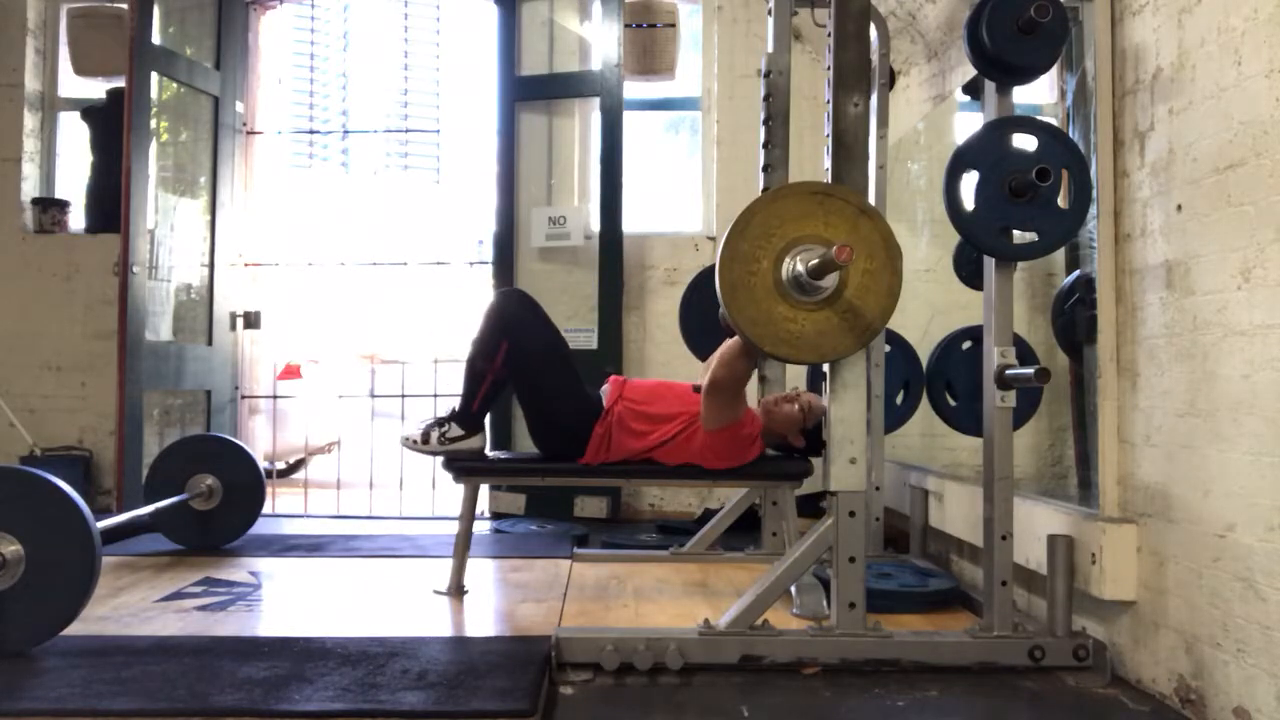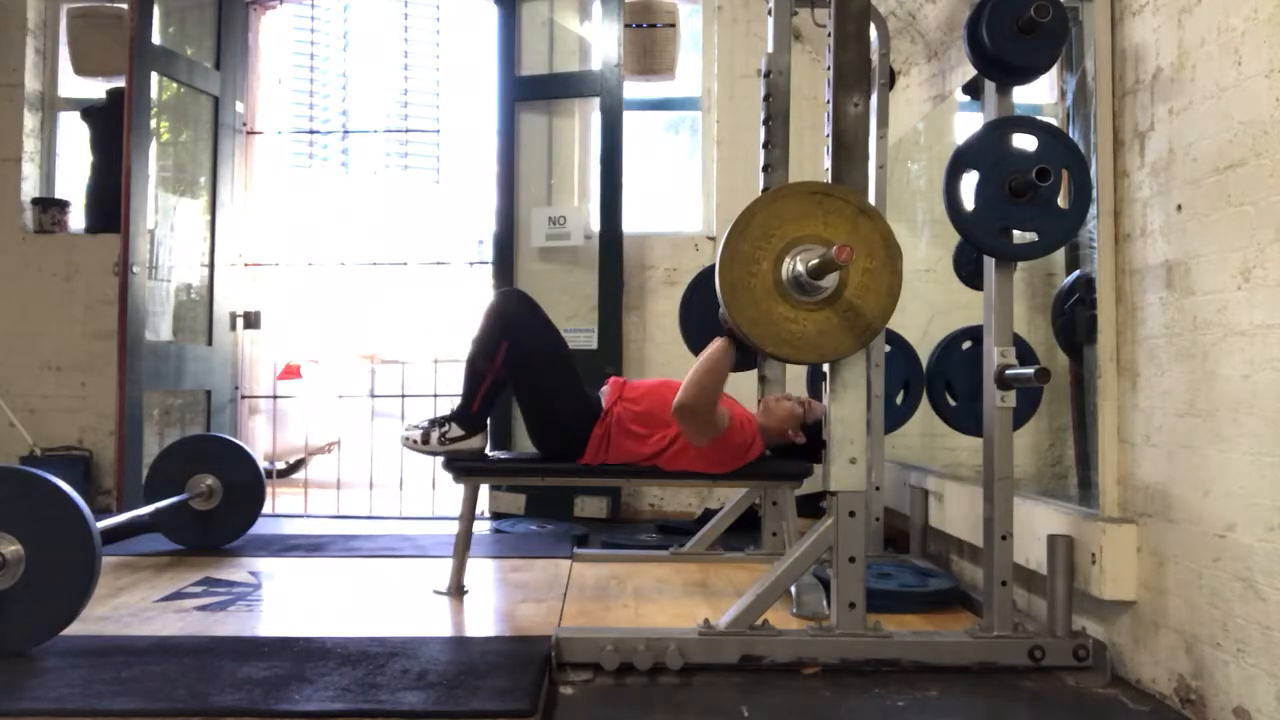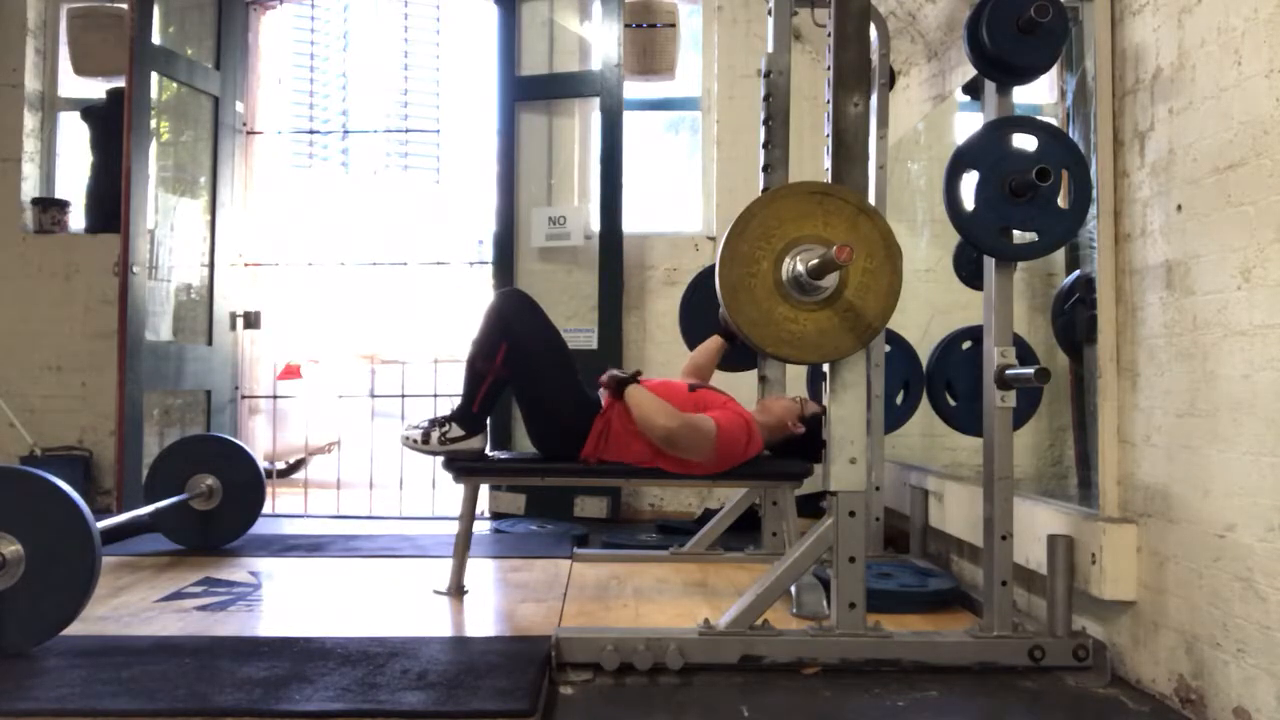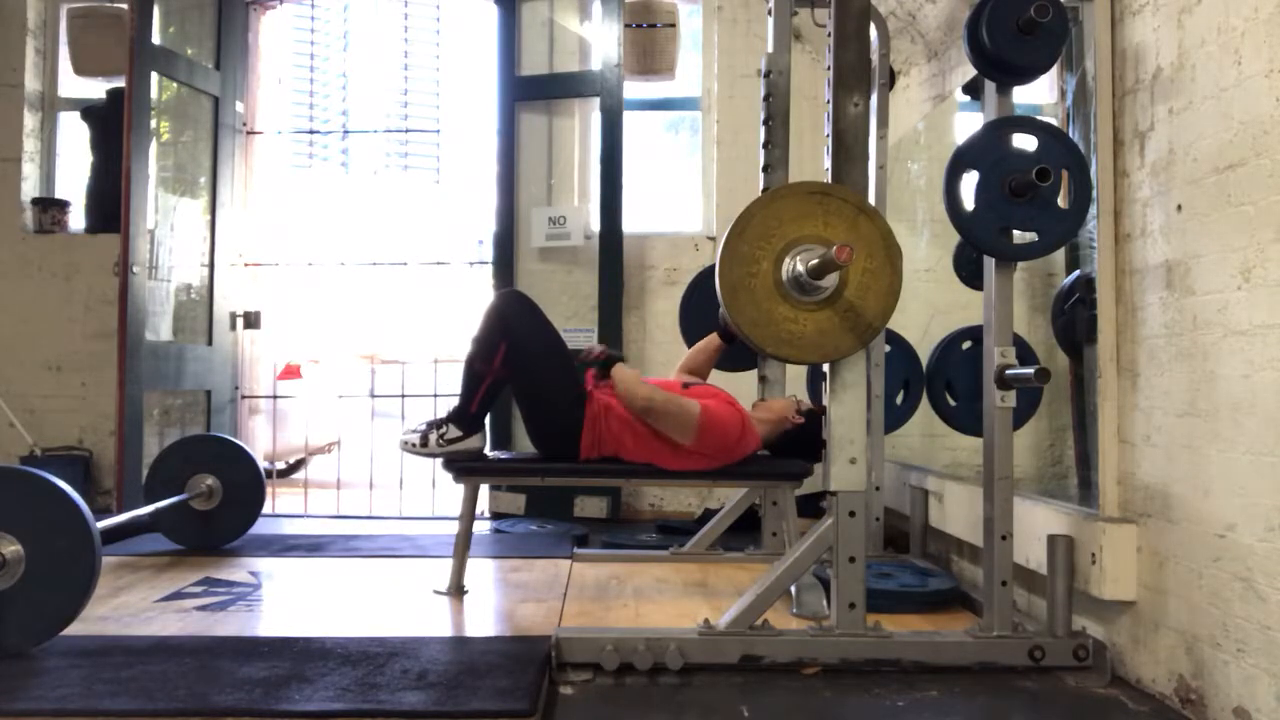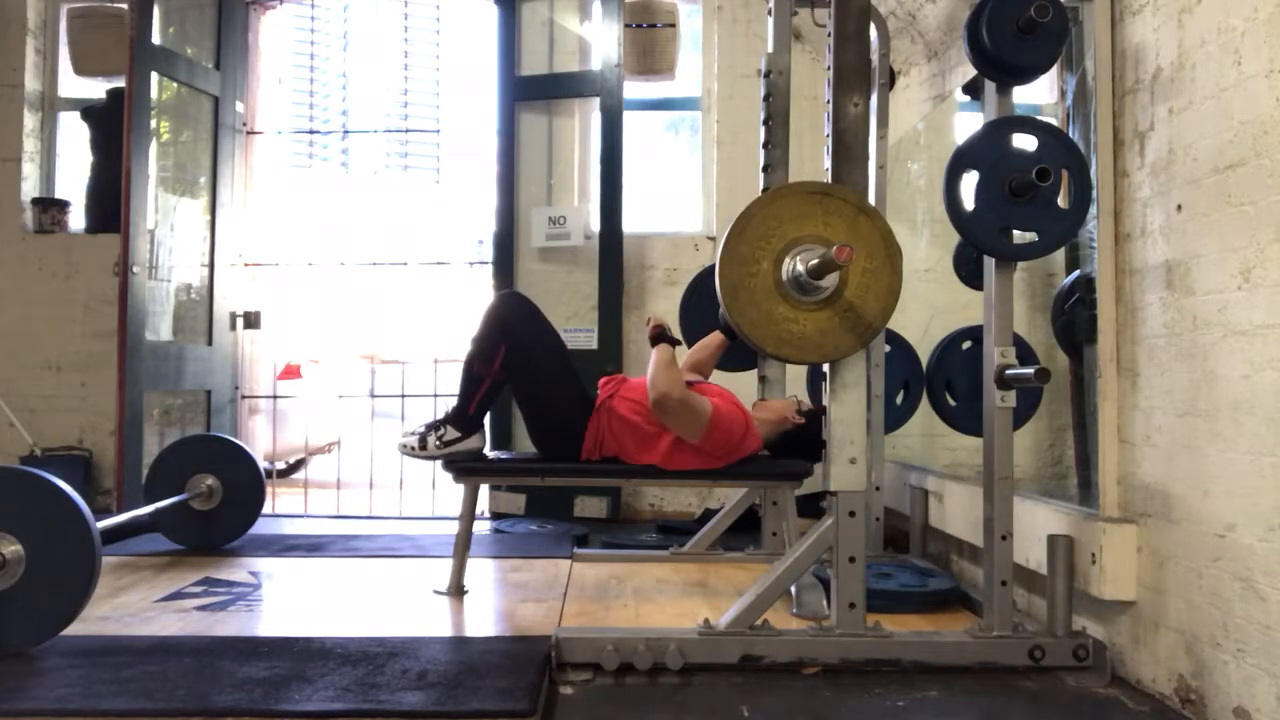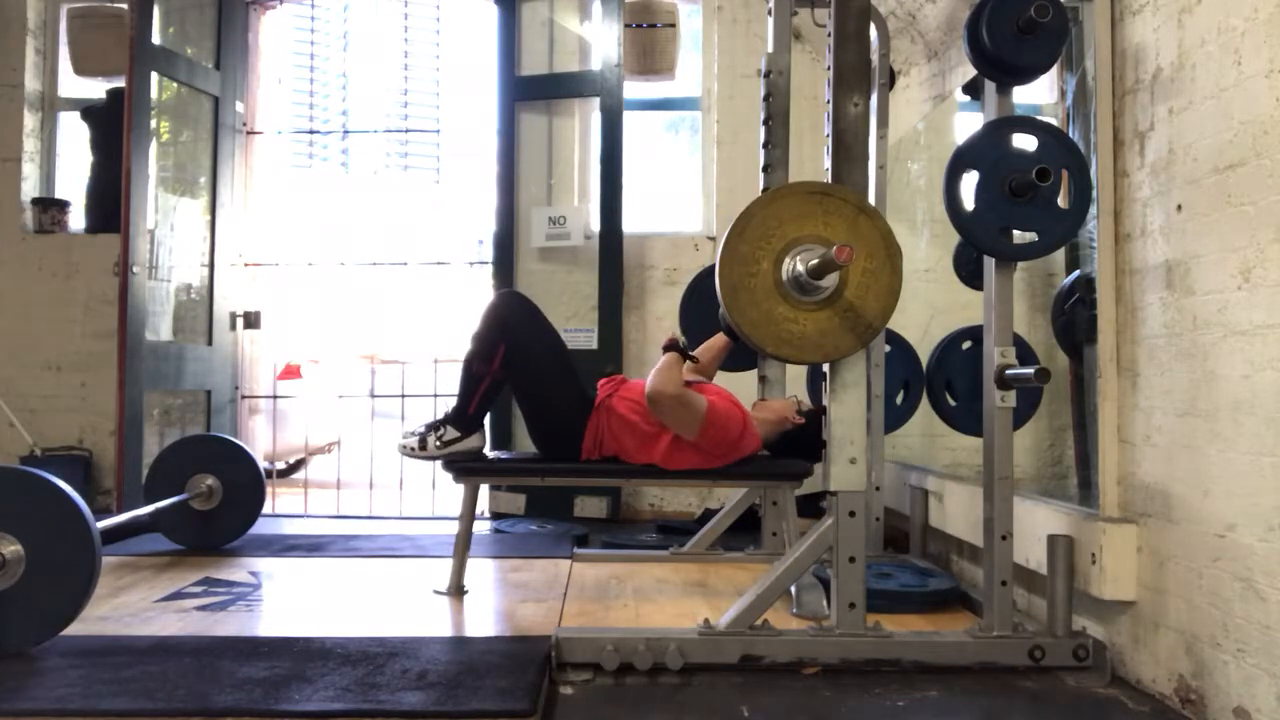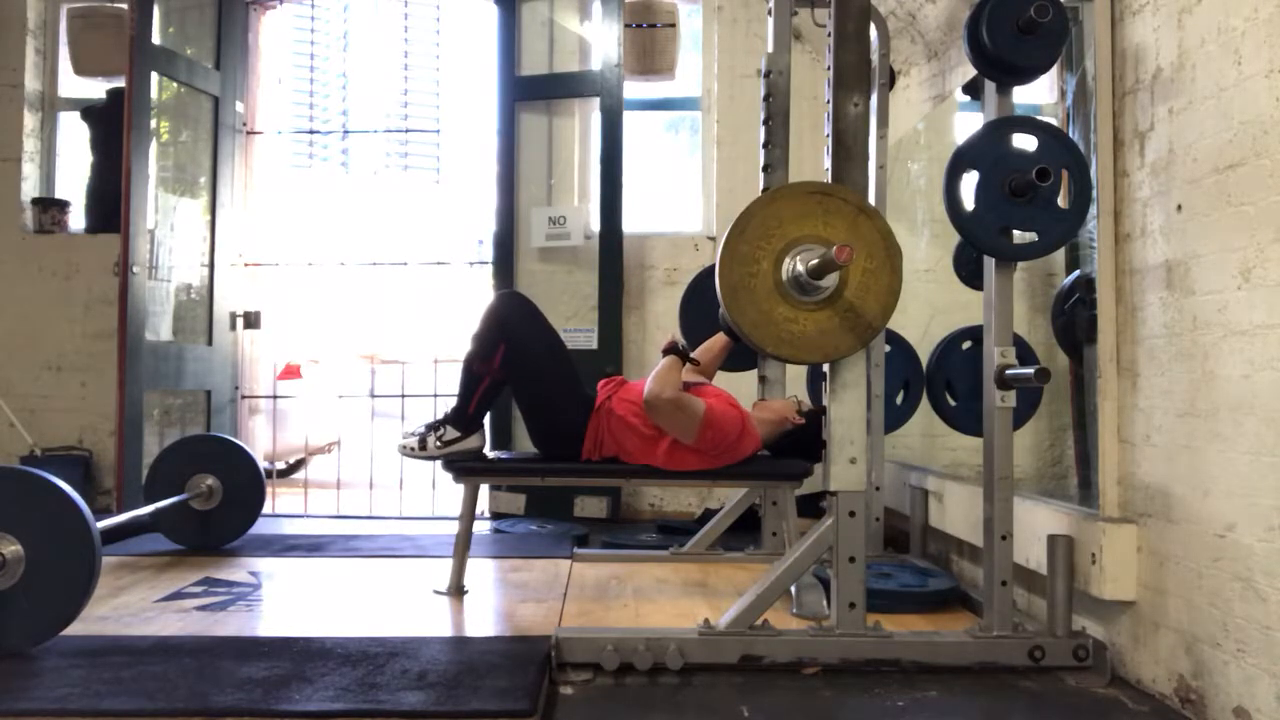
dt=0.4s
person 1, frame 1
left shoulder: (740, 440)
right shoulder: (743, 426)
left elbow: (720, 382)
right elbow: (711, 379)
left hip: (581, 433)
right hip: (593, 414)
left knee: (510, 311)
right knee: (514, 308)
left ankle: (464, 427)
right ankle: (465, 423)
person 1, frame 2
left shoulder: (740, 438)
right shoulder: (742, 426)
left elbow: (686, 405)
right elbow: (700, 387)
left wrist: (732, 338)
right wrist: (730, 333)
left hip: (579, 434)
right hip: (591, 416)
left knee: (510, 310)
right knee: (513, 308)
left ankle: (465, 427)
right ankle: (467, 423)
person 1, frame 3
left shoulder: (736, 433)
right shoulder: (736, 424)
left elbow: (668, 430)
right elbow: (689, 380)
left wrist: (622, 385)
right wrist: (728, 333)
left hip: (578, 432)
right hip: (586, 419)
left knee: (511, 308)
right knee: (514, 309)
left ankle: (465, 426)
right ankle: (467, 423)
person 1, frame 4
left shoulder: (730, 428)
right shoulder: (733, 424)
left elbow: (648, 402)
right elbow: (684, 375)
left wrist: (609, 363)
right wrist: (726, 333)
left hip: (576, 429)
right hip: (584, 422)
left knee: (509, 310)
right knee: (513, 311)
left ankle: (463, 427)
right ankle: (464, 424)
person 1, frame 5
left shoulder: (733, 428)
right shoulder: (736, 425)
left elbow: (666, 397)
right elbow: (689, 372)
left wrist: (662, 340)
right wrist: (729, 330)
left hip: (578, 431)
right hip: (589, 418)
left knee: (510, 311)
right knee: (513, 312)
left ankle: (461, 428)
right ankle: (463, 425)
person 1, frame 6
left shoulder: (731, 427)
right shoulder: (737, 425)
left elbow: (661, 394)
right elbow: (693, 374)
left wrist: (673, 350)
right wrist: (733, 331)
left hip: (579, 430)
right hip: (586, 421)
left knee: (509, 311)
right knee: (511, 314)
left ankle: (461, 427)
right ankle: (463, 424)
person 1, frame 7
left shoulder: (731, 428)
right shoulder: (735, 425)
left elbow: (658, 400)
right elbow: (695, 374)
left wrist: (673, 353)
right wrist: (733, 331)
left hip: (578, 430)
right hip: (587, 418)
left knee: (509, 311)
right knee: (512, 312)
left ankle: (461, 427)
right ankle: (463, 424)
